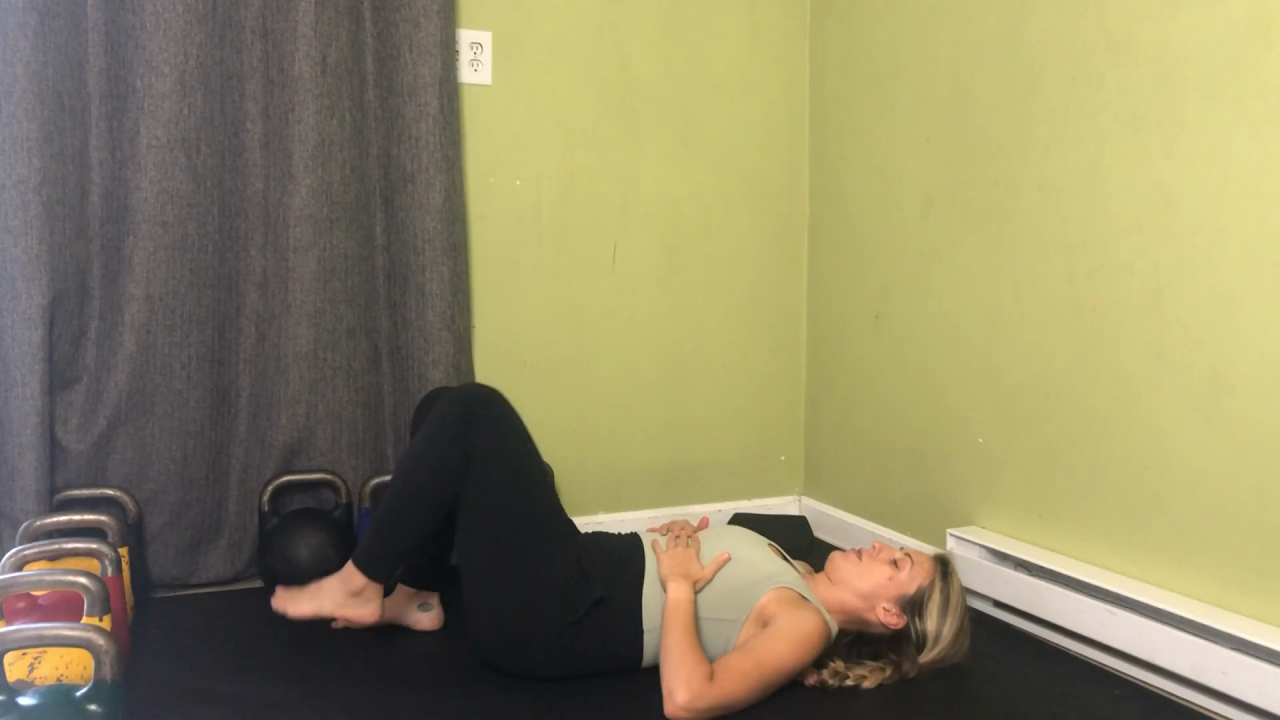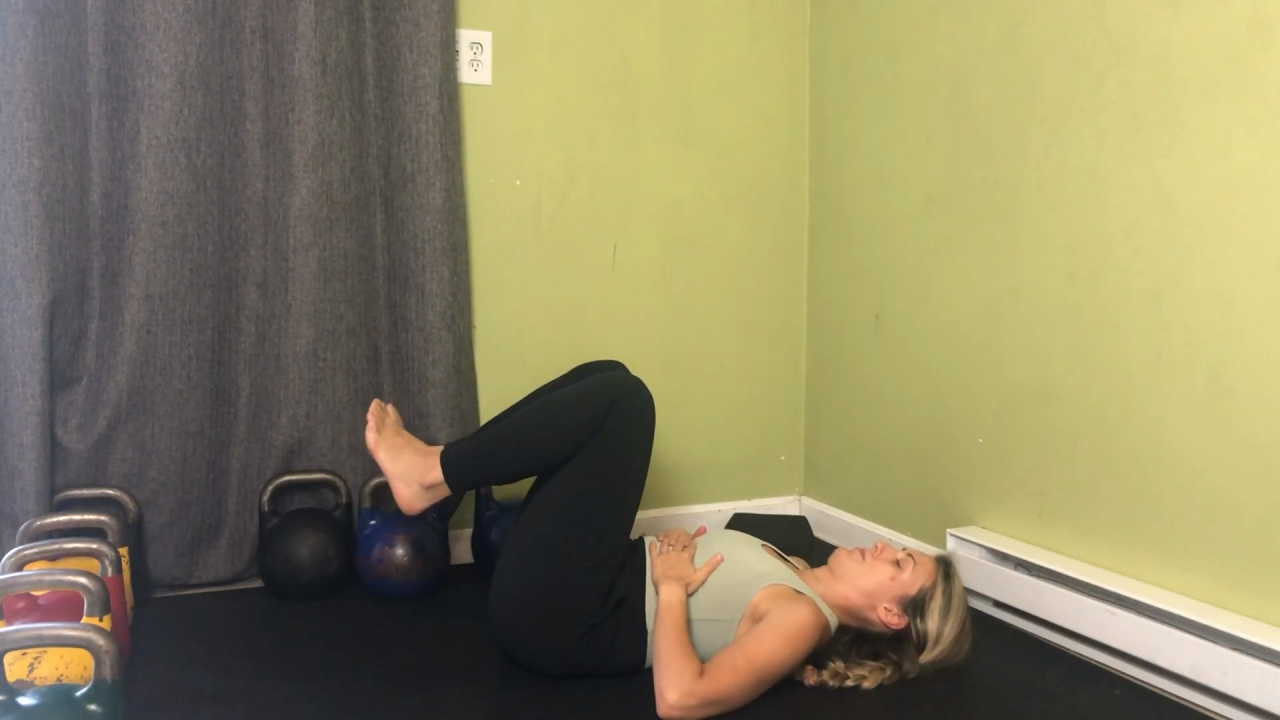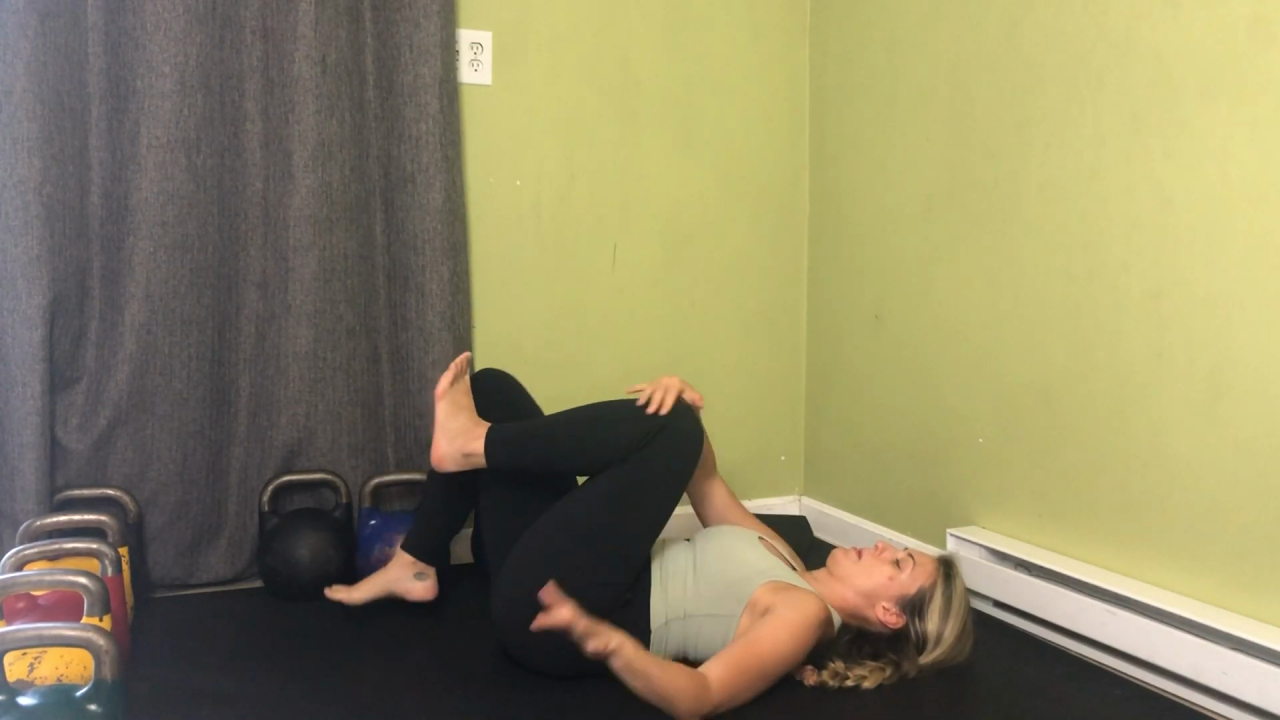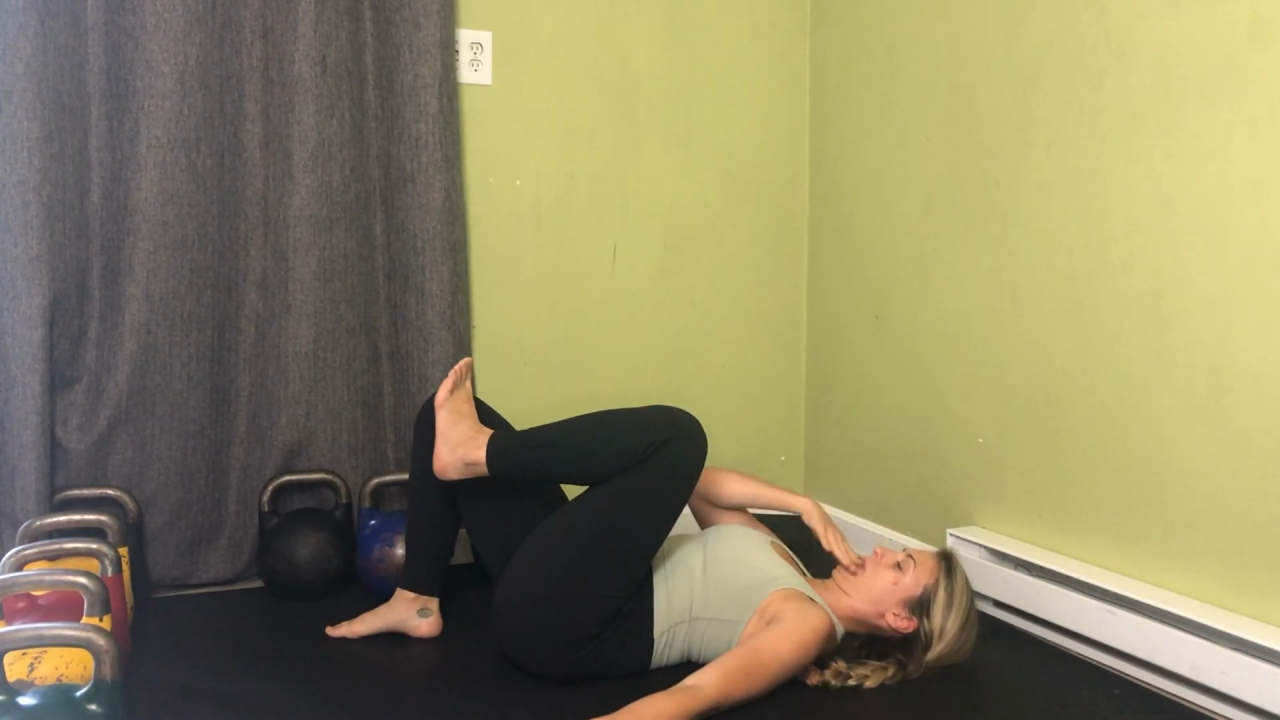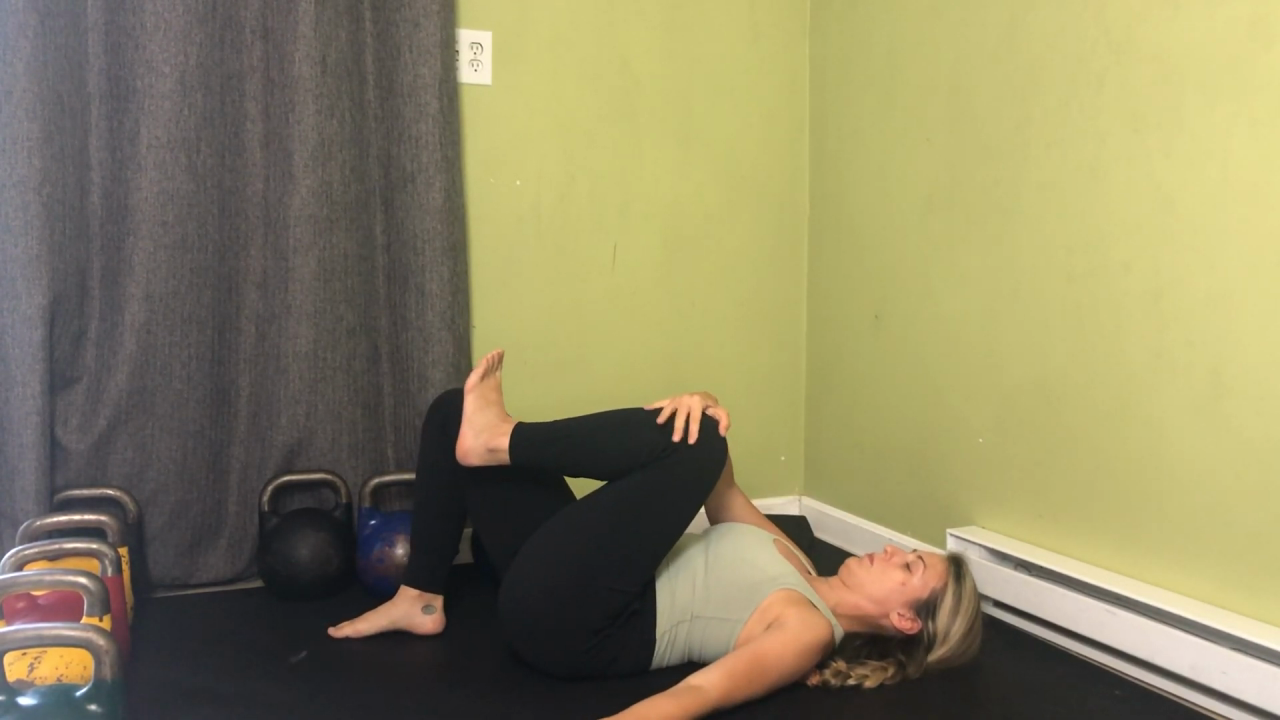
dt=1s
person 1, frame 1
left shoulder: (807, 626)
right shoulder: (797, 581)
left wrist: (678, 584)
right wrist: (684, 541)
left hip: (542, 620)
right hip: (590, 568)
left knee: (473, 410)
right knee: (445, 409)
left ankle: (359, 584)
right ankle: (415, 598)
person 1, frame 2
left shoulder: (802, 619)
right shoulder: (797, 578)
left wrist: (673, 586)
right wrist: (674, 552)
left hip: (554, 615)
right hip: (584, 589)
left knee: (622, 400)
right knee: (610, 380)
left ankle: (432, 478)
right ankle: (440, 463)
person 1, frame 3
left shoulder: (804, 615)
right shoulder: (784, 562)
right elbow: (707, 488)
left wrist: (607, 641)
right wrist: (683, 402)
left hip: (549, 612)
right hip: (554, 582)
left knee: (670, 429)
right knee: (490, 387)
left ankle: (474, 447)
right ankle: (414, 568)
person 1, frame 4
left shoulder: (809, 626)
right shoulder: (789, 568)
right elbow: (699, 490)
right wrist: (804, 505)
left hip: (558, 620)
right hip: (554, 581)
left knee: (675, 434)
right knee: (446, 414)
left ankle: (477, 453)
right ankle: (416, 603)
person 1, frame 5
left shoulder: (809, 630)
right shoulder: (795, 566)
right elbow: (721, 493)
right wrist: (705, 412)
left hip: (562, 618)
right hip: (559, 581)
left knee: (695, 447)
right knee: (454, 411)
left ankle: (499, 441)
right ankle: (420, 600)
